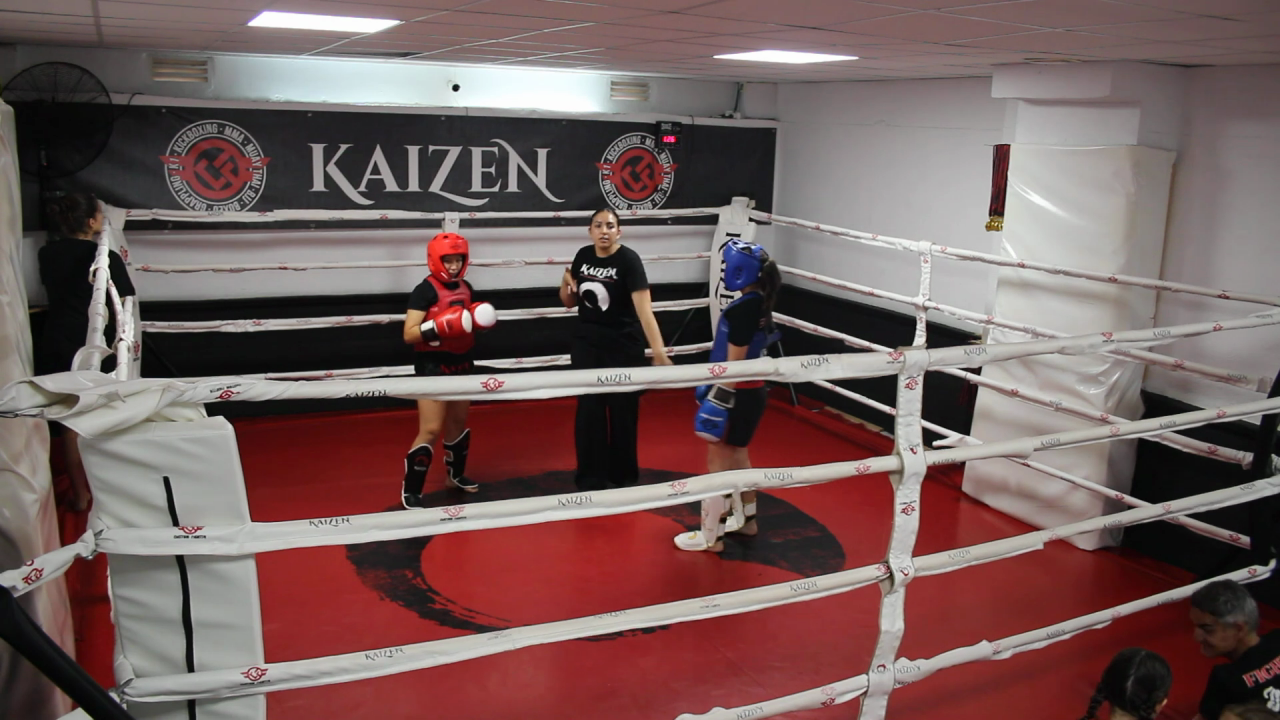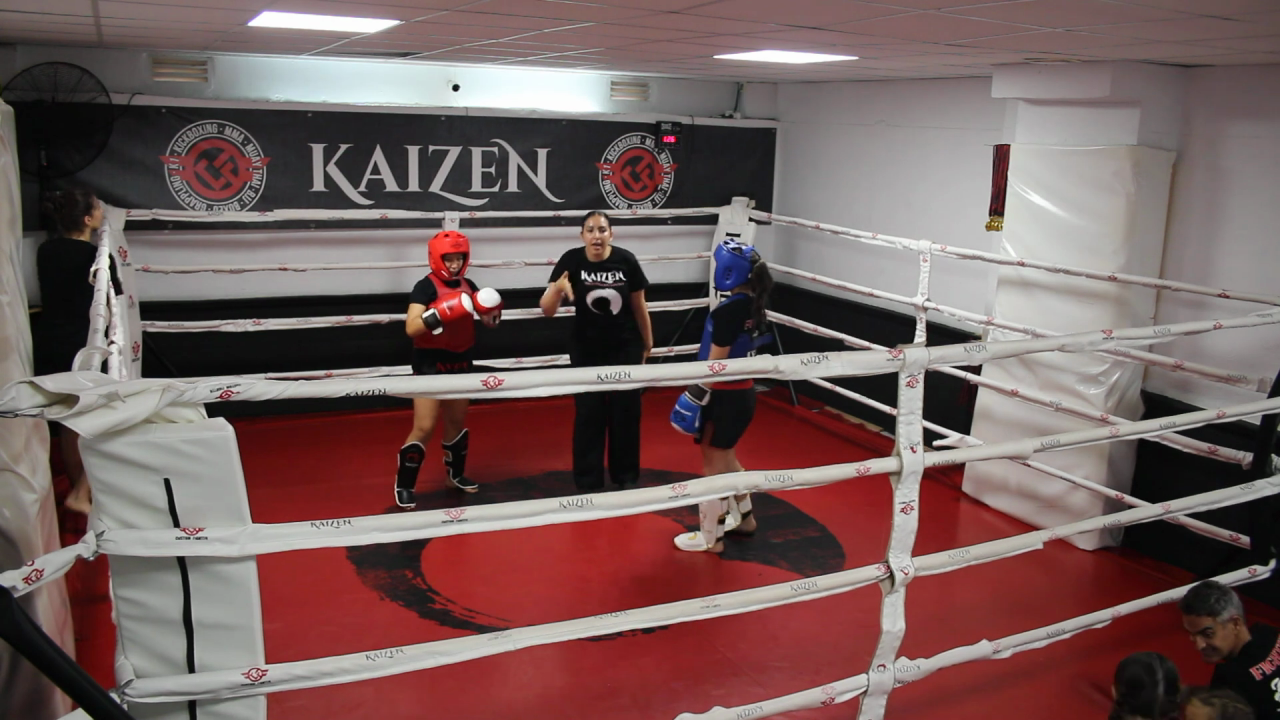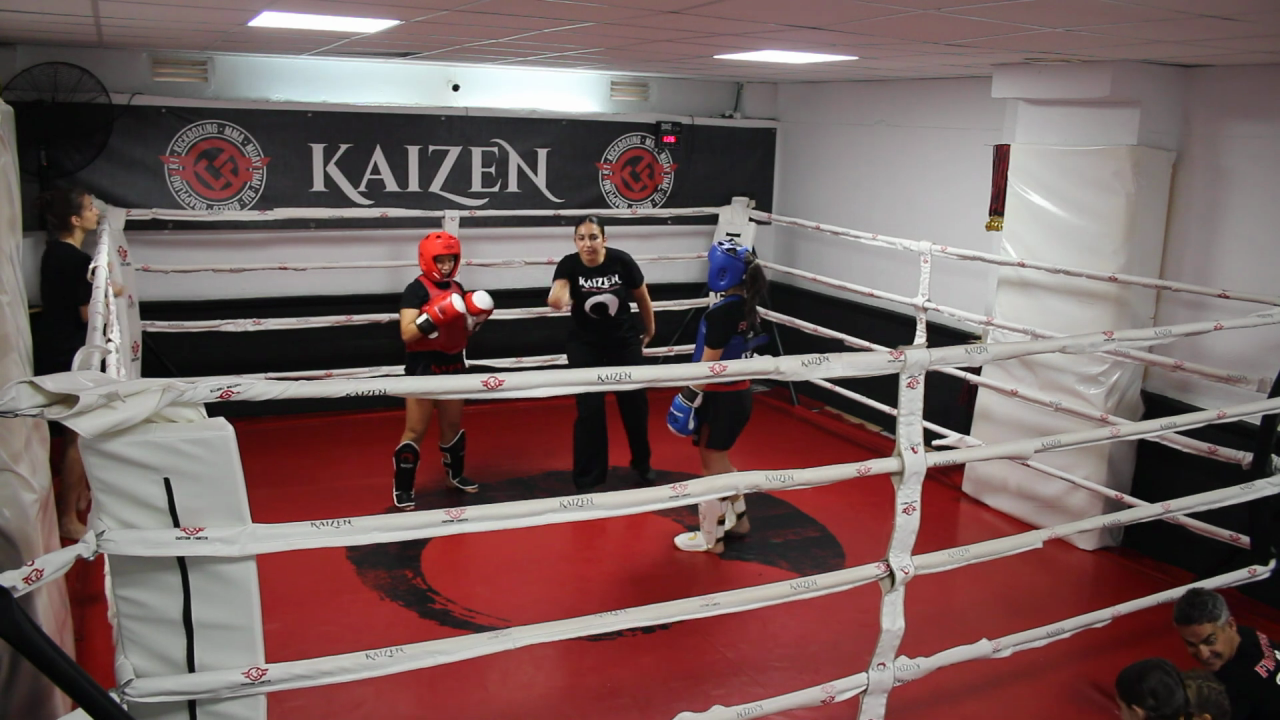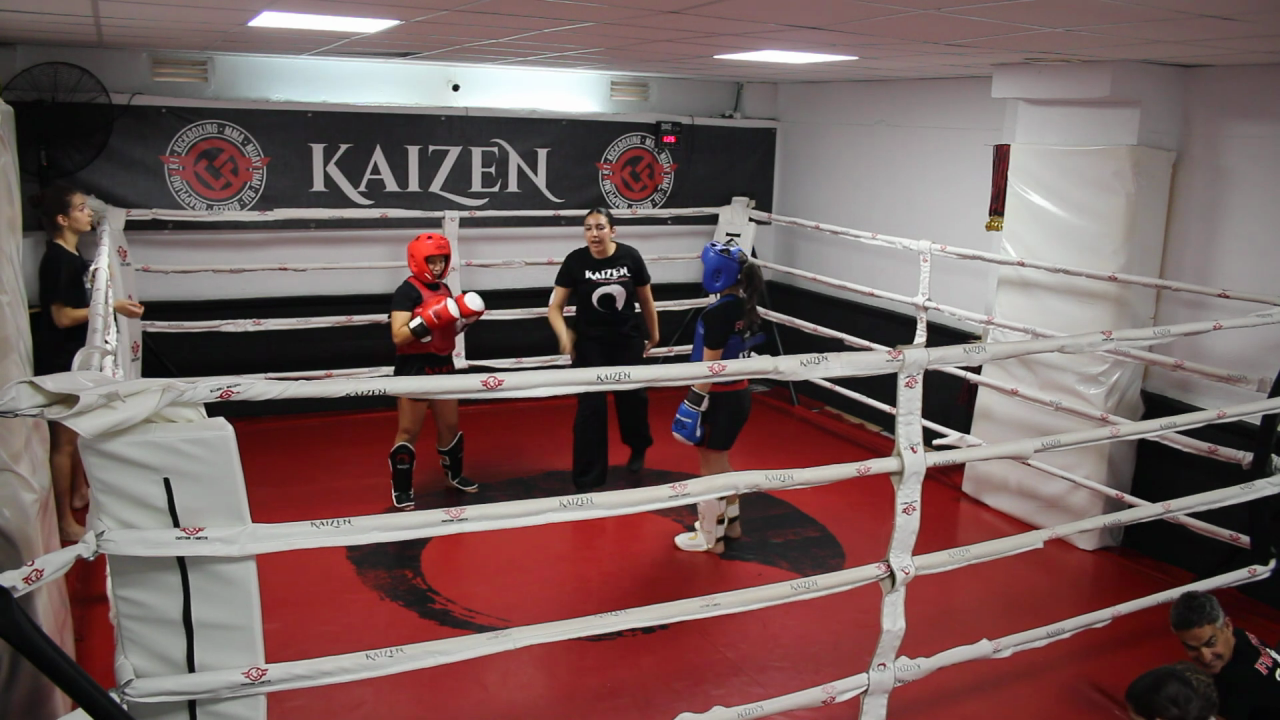
dt=0.2s
person 1, frame 1
left shoulder: (47, 253)
right shoulder: (107, 257)
left hip: (53, 346)
left knee: (70, 422)
left ankle: (80, 492)
right ankle: (93, 484)
person 1, frame 2
left shoulder: (46, 251)
right shoulder: (98, 258)
right wrist: (107, 290)
left hip: (47, 348)
right hip: (79, 350)
left knee: (67, 425)
left ankle: (80, 488)
right ankle: (80, 494)
person 1, frame 3
left shoulder: (55, 253)
right shoulder: (80, 261)
right elbow: (89, 315)
right wrist: (111, 294)
left hip: (53, 353)
right hip: (68, 356)
left knee: (74, 429)
right knee: (81, 434)
left ankle: (80, 495)
right ankle: (68, 520)
person 1, frame 4
left shoulder: (68, 255)
right shoulder: (59, 260)
right elbow: (61, 317)
right wrist: (113, 307)
left hip: (74, 357)
right hip: (59, 361)
left knee: (80, 429)
right knee: (65, 439)
left ankle: (79, 491)
right ankle: (64, 522)
person 2, frame 1
left shoulder: (741, 310)
right shoulder: (759, 305)
left elbow: (734, 363)
left wrist: (717, 402)
right wrist: (716, 390)
left hip: (737, 395)
right hip: (751, 391)
left knee: (718, 462)
right knee: (737, 457)
left ankle: (710, 536)
right ankle: (746, 518)
person 2, frame 2
left shoulder: (727, 311)
right shoulder: (752, 307)
left elbow: (716, 363)
left wrist: (693, 398)
left hip: (725, 397)
right hip: (741, 392)
left knee: (713, 464)
right knee: (725, 457)
left ankle: (711, 538)
right ankle: (743, 516)
person 2, frame 3
left shoulder: (721, 313)
right shoulder: (746, 308)
left elbow: (708, 365)
left wrist: (687, 400)
left hip: (720, 398)
right hip: (739, 394)
left knee: (712, 465)
right knee: (719, 460)
left ankle: (710, 538)
right ankle: (737, 518)
person 2, frame 4
left shoulder: (717, 314)
right shoulder: (744, 308)
left elbow: (709, 367)
left wrist: (693, 406)
left hip: (721, 398)
right hip: (738, 393)
left knee: (710, 465)
right knee: (718, 460)
left ankle: (711, 538)
right ankle: (730, 521)
person 3, frame 1
left shoulder: (628, 260)
right shoulder: (583, 256)
left elbow: (644, 309)
right elbow: (569, 302)
left wrist: (659, 351)
right wrist: (565, 286)
left hip: (623, 346)
right hip: (585, 345)
left knee: (623, 412)
right knee: (589, 412)
left ankle: (625, 477)
right ankle: (590, 481)
person 3, frame 2
left shoulder: (625, 260)
right shoulder: (570, 261)
left elbow: (639, 307)
right elbow: (546, 310)
left wrist: (647, 343)
right wrist: (557, 291)
left hip: (625, 347)
right hip: (586, 347)
left knee: (626, 410)
right knee: (588, 411)
left ankle: (625, 476)
right ankle: (588, 480)
person 3, frame 3
left shoulder: (622, 261)
right shoulder: (568, 266)
left elbow: (642, 299)
right elbow: (555, 299)
left wrist: (649, 330)
right wrist: (559, 296)
left hip: (624, 344)
right hip: (585, 347)
left knee: (634, 403)
right knee: (590, 410)
left ankle: (642, 463)
right ankle: (588, 480)
person 3, frame 4
left shoulder: (630, 257)
right shoulder: (575, 261)
left elbow: (646, 300)
right elbow: (555, 307)
left wrist: (653, 335)
right wrist: (563, 333)
left hip: (627, 342)
right hip: (589, 344)
left knee: (633, 399)
right knee: (591, 408)
left ankle: (638, 449)
right ankle: (588, 479)
person 4, frame 1
left shoulder: (465, 288)
right shoulder: (425, 291)
left elbow: (473, 323)
right elbow: (408, 334)
left wrist: (485, 318)
right wrist: (440, 326)
left hip: (461, 363)
right hip: (432, 366)
left knee: (458, 423)
right knee: (430, 430)
left ankle: (456, 474)
right ankle: (411, 490)
person 4, frame 2
left shoulder: (468, 286)
right shoulder: (425, 287)
left elbow: (488, 324)
right elbow: (411, 328)
left wrist: (493, 310)
right wrist: (443, 313)
left hip: (461, 362)
right hip: (430, 363)
left knee: (456, 422)
right knee: (424, 428)
left ankle: (456, 473)
right ankle: (404, 485)
person 4, frame 3
left shoulder: (457, 288)
right shoulder: (416, 290)
left elbow: (465, 330)
right elbow: (407, 333)
left wrist: (478, 315)
right wrist: (435, 315)
left hip: (453, 364)
right hip: (423, 366)
left knee: (452, 424)
right knee: (415, 430)
left ankle: (456, 473)
right ankle: (403, 487)
person 4, frame 4
left shoulder: (444, 289)
right shoulder: (407, 292)
right elbow: (398, 336)
left wrist: (465, 317)
right wrist: (429, 320)
left hip: (443, 366)
right hip: (414, 369)
left knee: (450, 425)
right knee: (409, 431)
left ankle: (455, 474)
right ankle: (401, 489)
